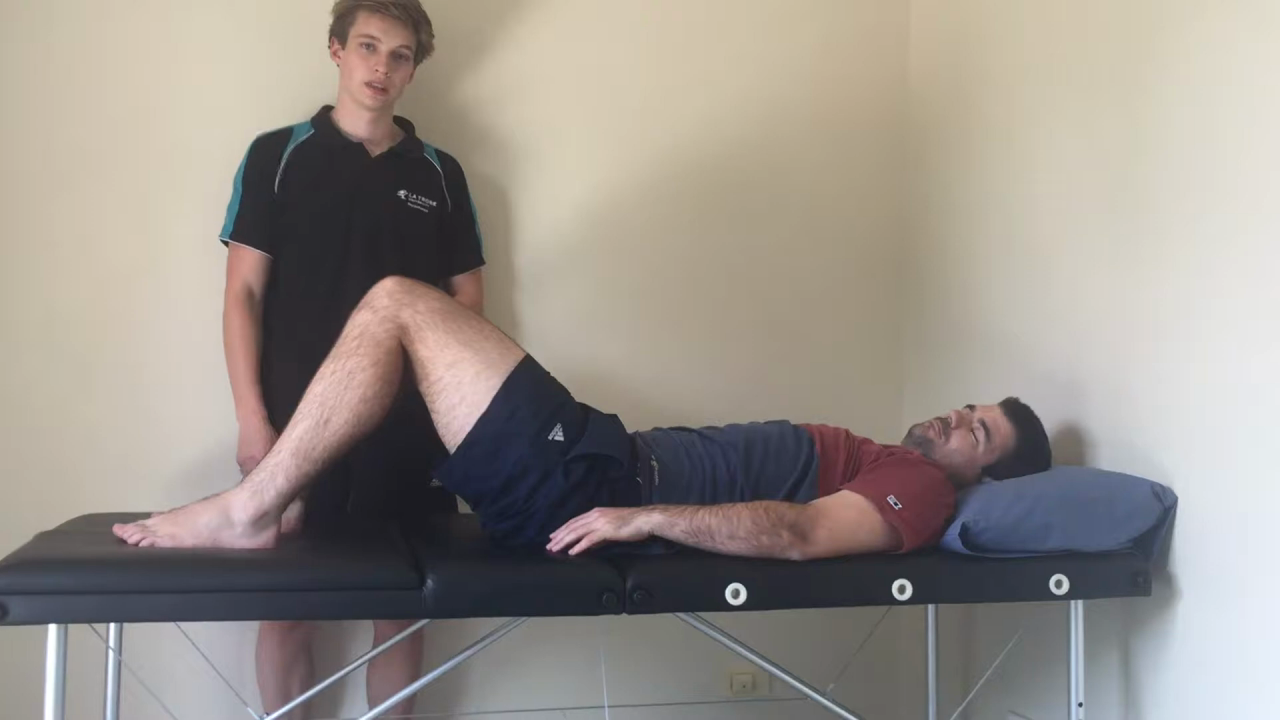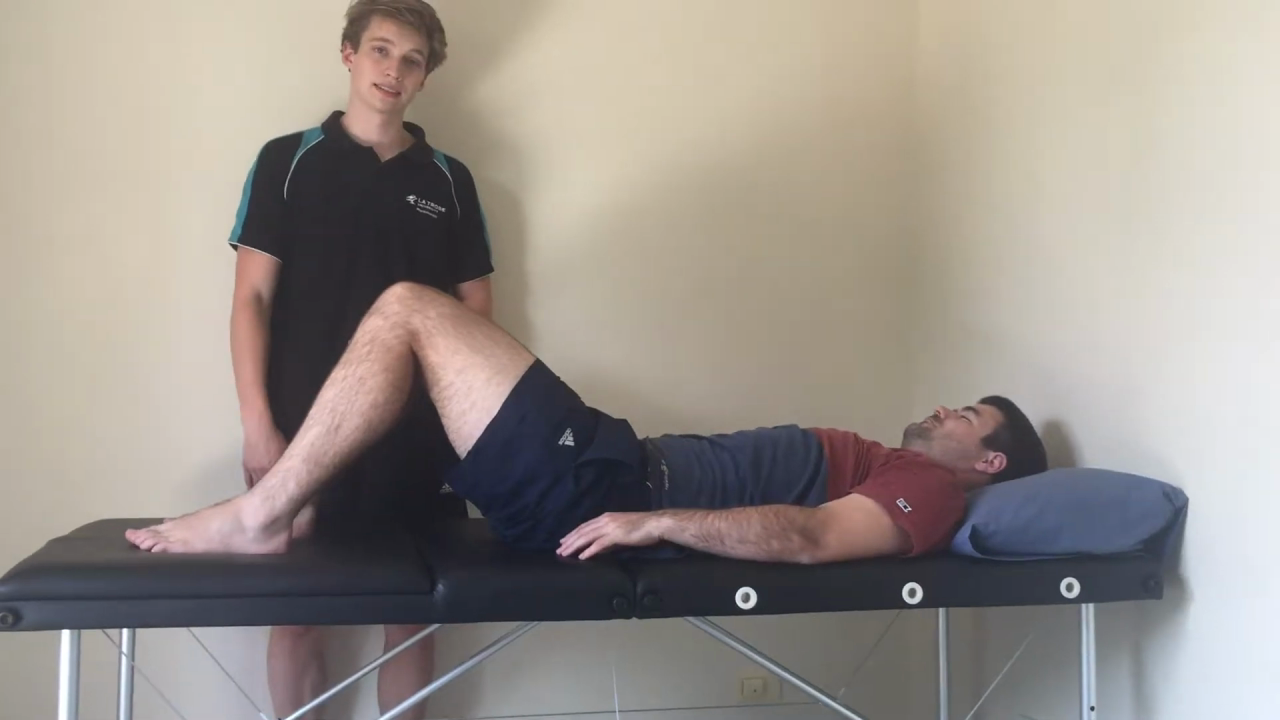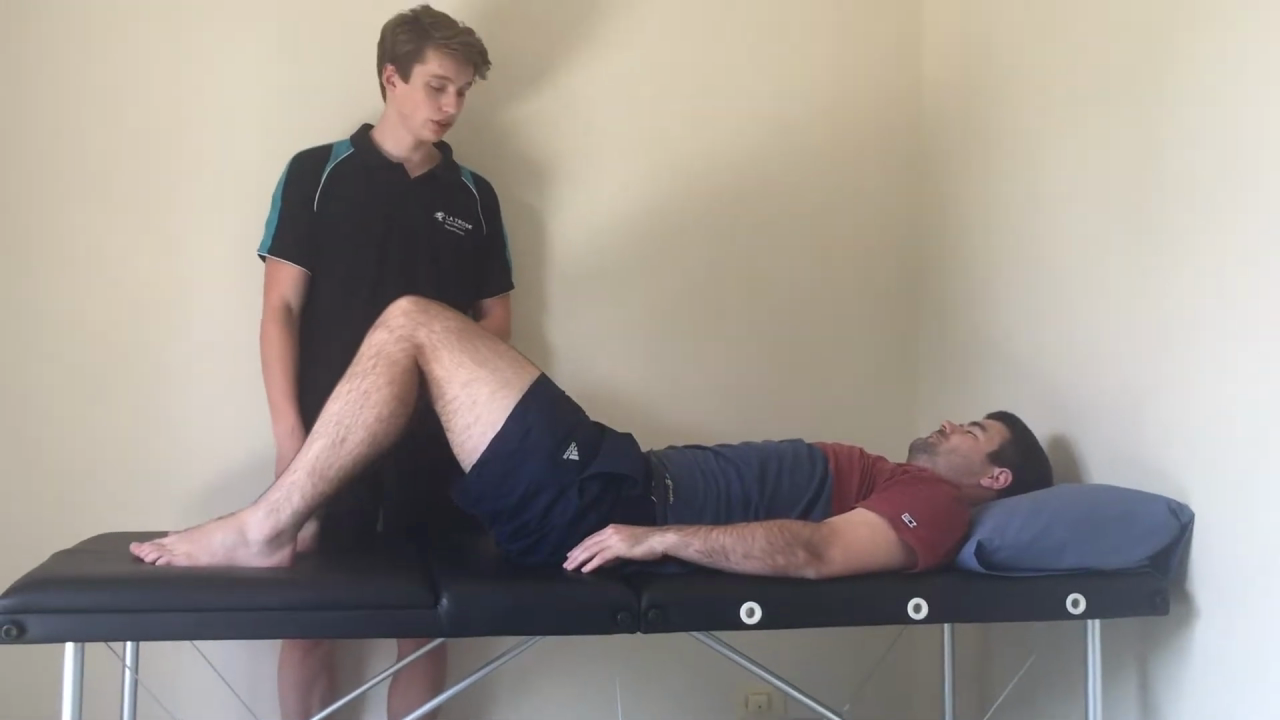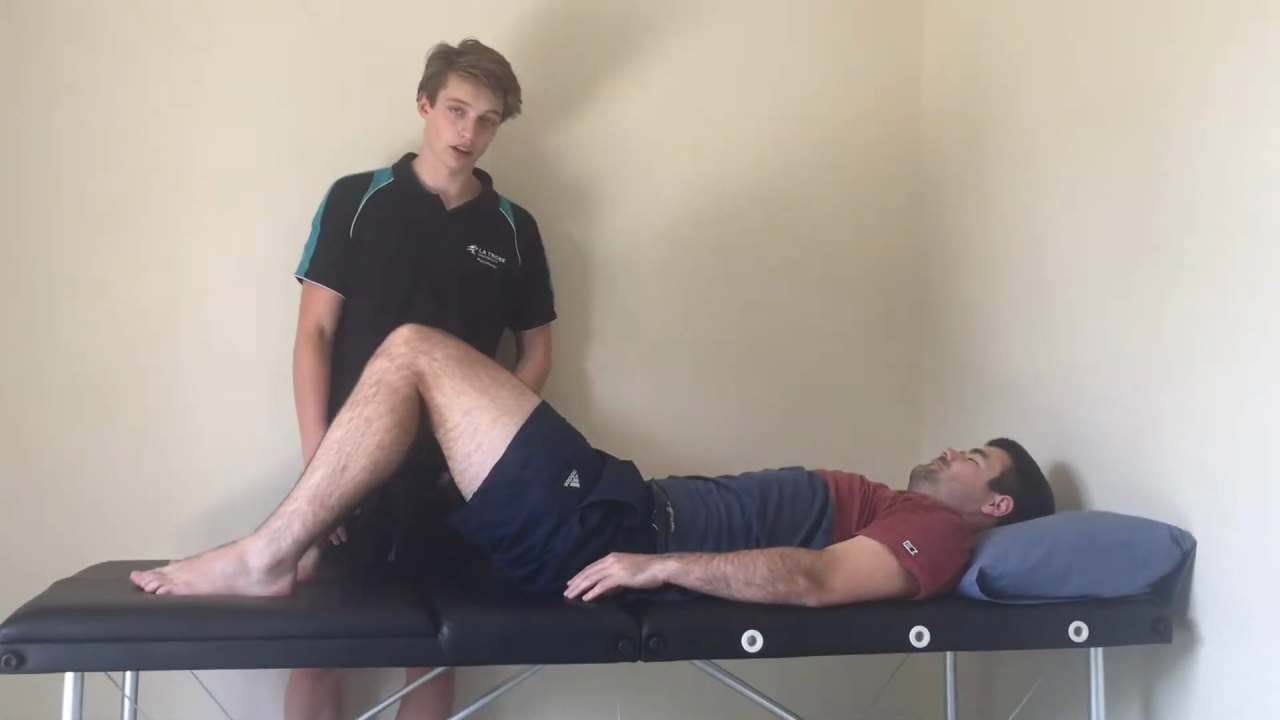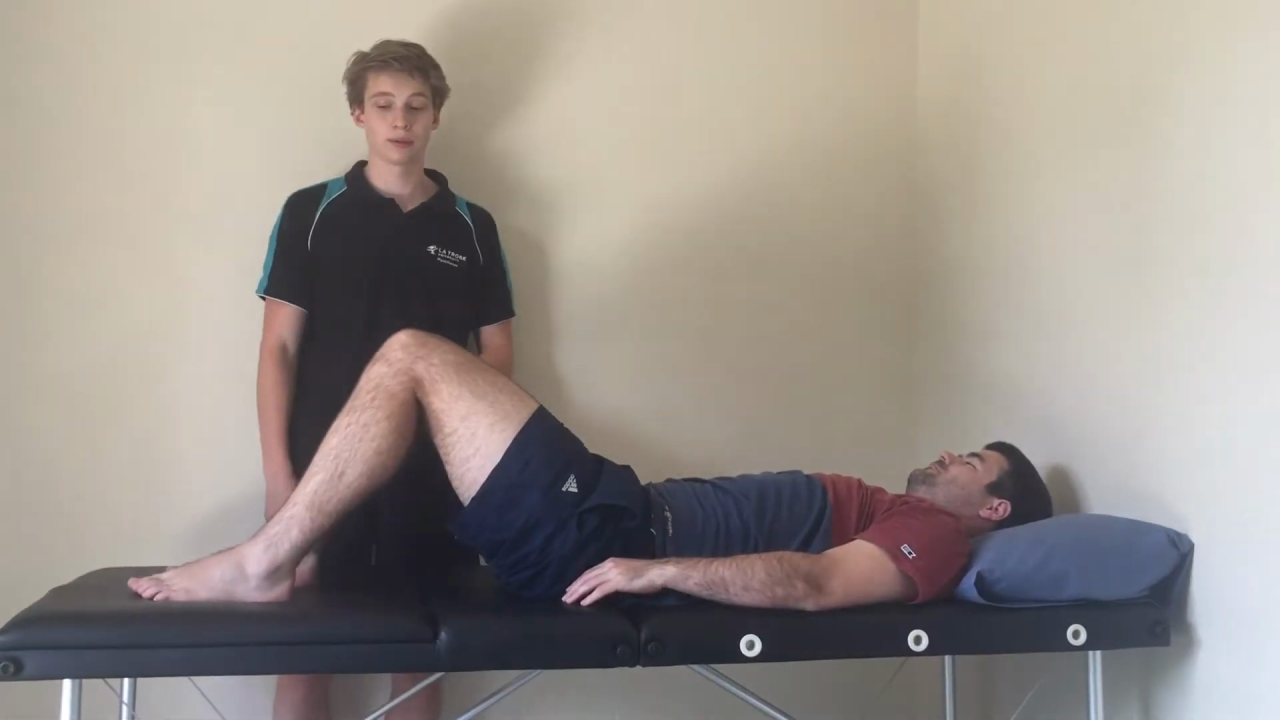
dt=1s
person 1, frame 1
left shoulder: (919, 488)
right shoulder: (879, 464)
left elbow: (798, 534)
left wrist: (645, 516)
left hip: (593, 483)
right hip: (615, 466)
left knee: (398, 302)
right knee: (403, 314)
left ankle: (250, 509)
right ankle: (268, 500)
person 1, frame 2
left shoulder: (927, 491)
right shoulder: (886, 471)
left elbow: (808, 538)
left wrist: (653, 522)
left hip: (604, 491)
right hip: (624, 471)
left knee: (408, 309)
right knee: (414, 320)
left ankle: (262, 514)
right ankle: (288, 505)
person 1, frame 3
left shoulder: (932, 506)
right shoulder: (890, 486)
left elbow: (812, 553)
left wrist: (656, 537)
left hip: (607, 505)
right hip: (627, 483)
left knee: (414, 322)
right knee: (417, 332)
left ankle: (266, 528)
right ankle: (286, 521)
person 1, frame 4
left shoulder: (935, 535)
right shoulder: (890, 512)
left elbow: (813, 580)
left wrist: (661, 564)
left hip: (608, 532)
right hip: (632, 514)
left knee: (415, 349)
right knee: (420, 361)
left ankle: (266, 556)
right ankle: (286, 546)
person 1, frame 5
left shoulder: (932, 538)
right shoulder: (887, 515)
left elbow: (810, 584)
left wrist: (658, 569)
left hip: (605, 537)
right hip: (629, 518)
left knee: (412, 356)
right knee: (419, 367)
left ankle: (264, 563)
right ankle: (287, 554)
person 2, frame 1
left shoulder: (438, 171)
right shoulder: (276, 156)
left elbow: (467, 296)
right elbow: (244, 293)
right wrist: (252, 415)
left hip: (408, 424)
right hip: (299, 420)
person 2, frame 2
left shoulder: (447, 179)
right shoulder: (287, 161)
left elbow: (476, 305)
right elbow: (252, 299)
right wrist: (257, 424)
left hip: (418, 429)
right hip: (308, 425)
person 2, frame 3
left shoulder: (473, 194)
right shoulder: (316, 174)
left elbow: (496, 318)
right elbow: (280, 310)
right wrist: (289, 434)
left hip: (437, 440)
person 2, frame 4
left shoulder: (513, 228)
right shoulder: (355, 200)
left elbow: (536, 350)
right elbow: (314, 334)
right wrist: (316, 458)
left hip: (454, 467)
person 2, frame 5
left shoulder: (471, 225)
right shoulder: (310, 212)
left elbow: (499, 352)
right elbow: (279, 350)
right wrist: (277, 472)
left hip: (433, 469)
